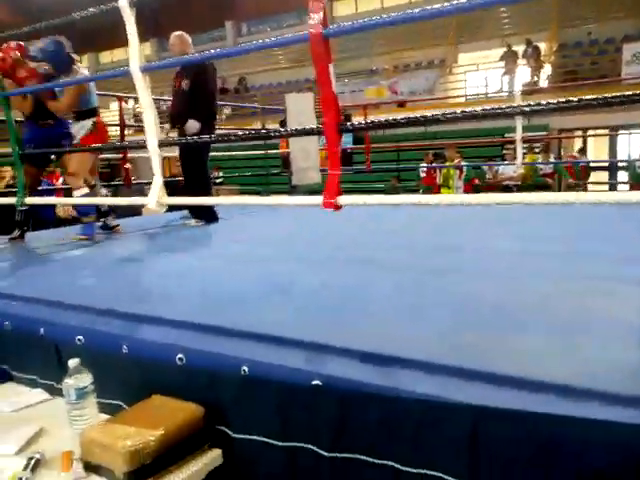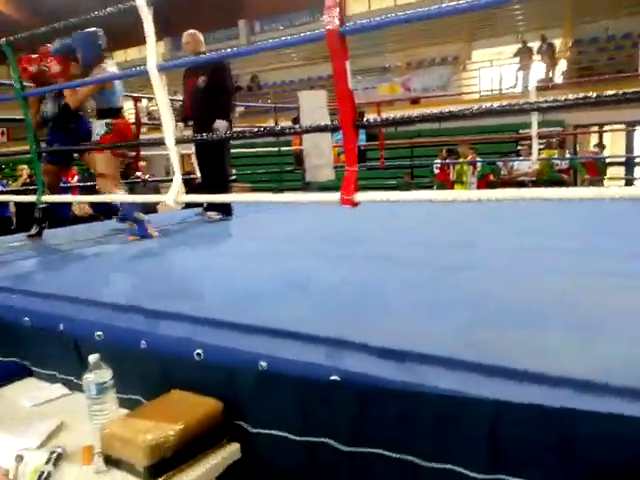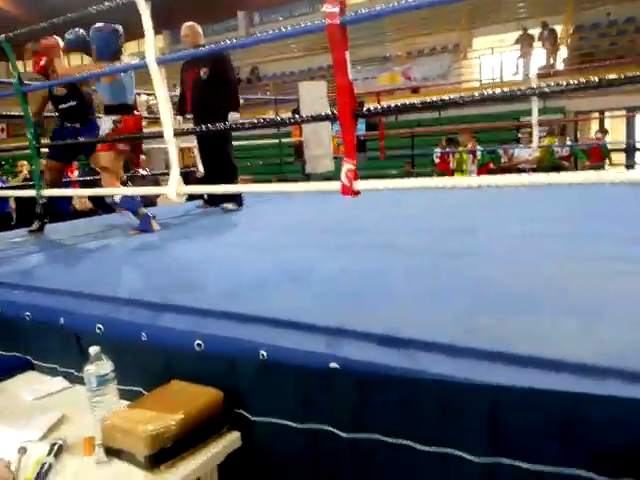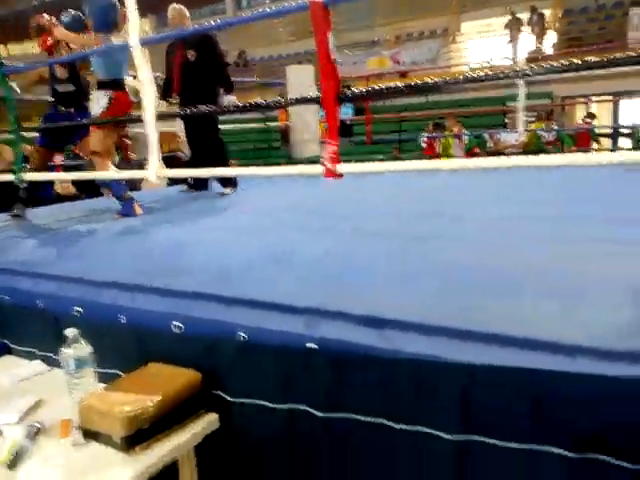
dt=0.1s
person 1, frame 1
left shoulder: (78, 79)
right shoulder: (71, 68)
left elbow: (60, 109)
left hip: (89, 128)
right hip: (89, 127)
left knee: (76, 180)
right knee: (88, 177)
left ankle: (90, 225)
right ankle: (108, 219)
person 1, frame 2
left shoulder: (98, 74)
right shoulder: (106, 66)
left elbow: (73, 103)
left wrist: (61, 77)
left hip: (110, 128)
right hip: (120, 125)
left knee: (107, 185)
right knee: (111, 179)
left ankle: (142, 225)
right ankle: (128, 213)
person 1, frame 3
left shoulder: (101, 68)
left elbow: (63, 71)
left wrist: (56, 52)
left hip: (117, 124)
right hip: (131, 120)
left knee: (109, 180)
left ankle: (146, 220)
person 1, frame 4
left shoulder: (98, 41)
right shoulder: (120, 37)
left elbow: (62, 35)
left wrist: (51, 24)
left hip: (108, 100)
right hip: (120, 99)
left knee: (99, 157)
left ankle: (129, 204)
person 2, frame 1
left shoulder: (40, 71)
right elbow: (27, 111)
left hip: (59, 130)
right hip: (36, 135)
right knee: (29, 185)
right ankle: (20, 227)
person 2, frame 2
left shoulder: (65, 78)
right shoulder: (37, 94)
right elbow: (36, 124)
right wrist: (46, 114)
left hip: (82, 132)
right hip: (59, 137)
right knee: (49, 184)
right ankle: (38, 225)
person 2, frame 3
right shoulder: (47, 90)
right elbow: (36, 113)
right wrist: (35, 123)
left hip: (89, 132)
right hip: (64, 134)
right knee: (50, 180)
right ankle: (40, 220)
person 2, frame 4
left shoulder: (78, 65)
right shoulder: (46, 71)
right elbow: (22, 85)
left hip: (79, 120)
right hip: (57, 120)
right knee: (37, 166)
right ankle: (22, 204)
person 3, frame 1
left shoulder: (202, 66)
right shoulder: (181, 71)
left elbow: (207, 95)
left wrist: (197, 119)
right wrist: (174, 122)
left hip: (199, 126)
right hip: (186, 127)
left knee: (197, 168)
right knee: (189, 167)
left ankle: (206, 213)
right ankle: (197, 210)
person 3, frame 2
left shoulder: (217, 64)
right shoulder: (189, 71)
left elbow: (227, 92)
right elbow: (188, 99)
left wrist: (223, 117)
right wrist: (184, 120)
left hip: (216, 124)
right hip: (200, 126)
left knee: (217, 164)
right knee: (205, 166)
left ankle: (222, 207)
right ankle: (213, 205)
person 3, frame 3
left shoulder: (217, 56)
right shoulder: (187, 65)
left elbow: (230, 84)
right elbow: (185, 93)
left wrist: (234, 109)
right wrist: (181, 113)
left hip: (219, 117)
right hip: (201, 118)
left knee: (222, 155)
right knee: (208, 158)
left ankle: (232, 197)
right ankle: (214, 197)
person 3, frame 4
left shoulder: (203, 38)
right shoulder: (172, 48)
left elbow: (219, 65)
right elbow: (170, 76)
left wrist: (228, 91)
right wrist: (165, 97)
left hip: (206, 99)
right hip: (187, 102)
left knee: (211, 139)
right knee: (195, 142)
left ankle: (228, 180)
right ankle: (199, 181)
